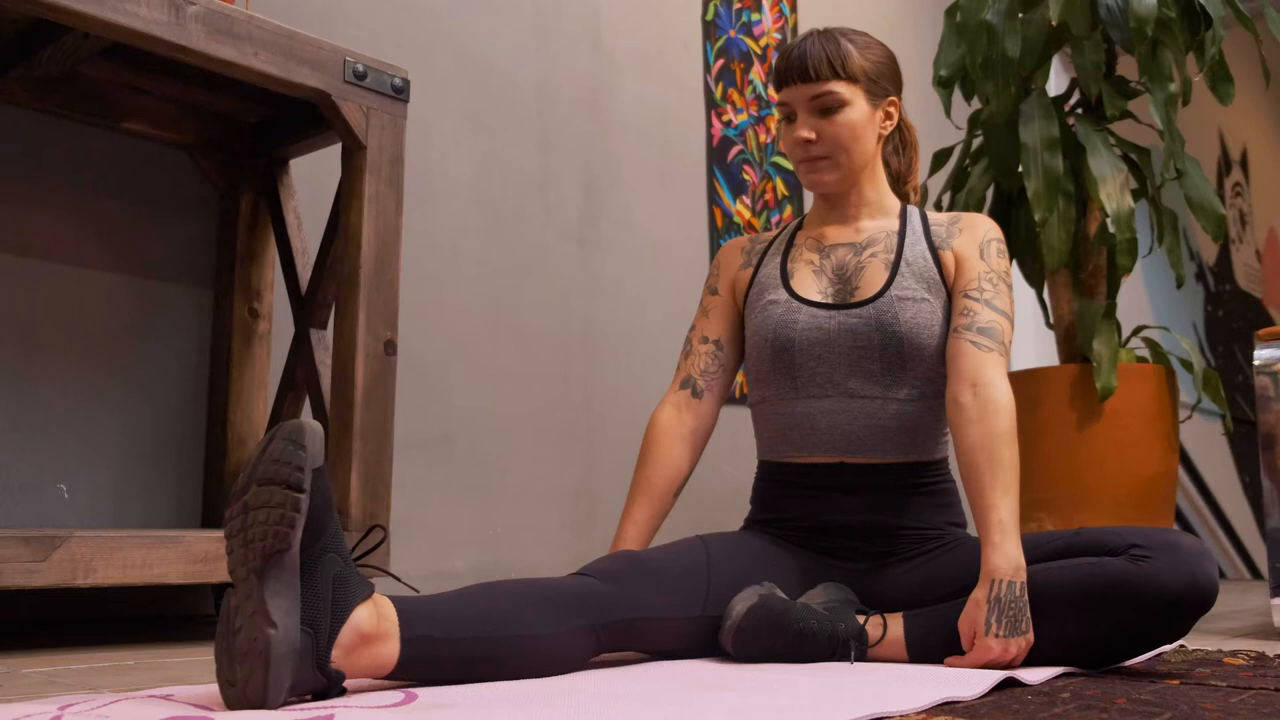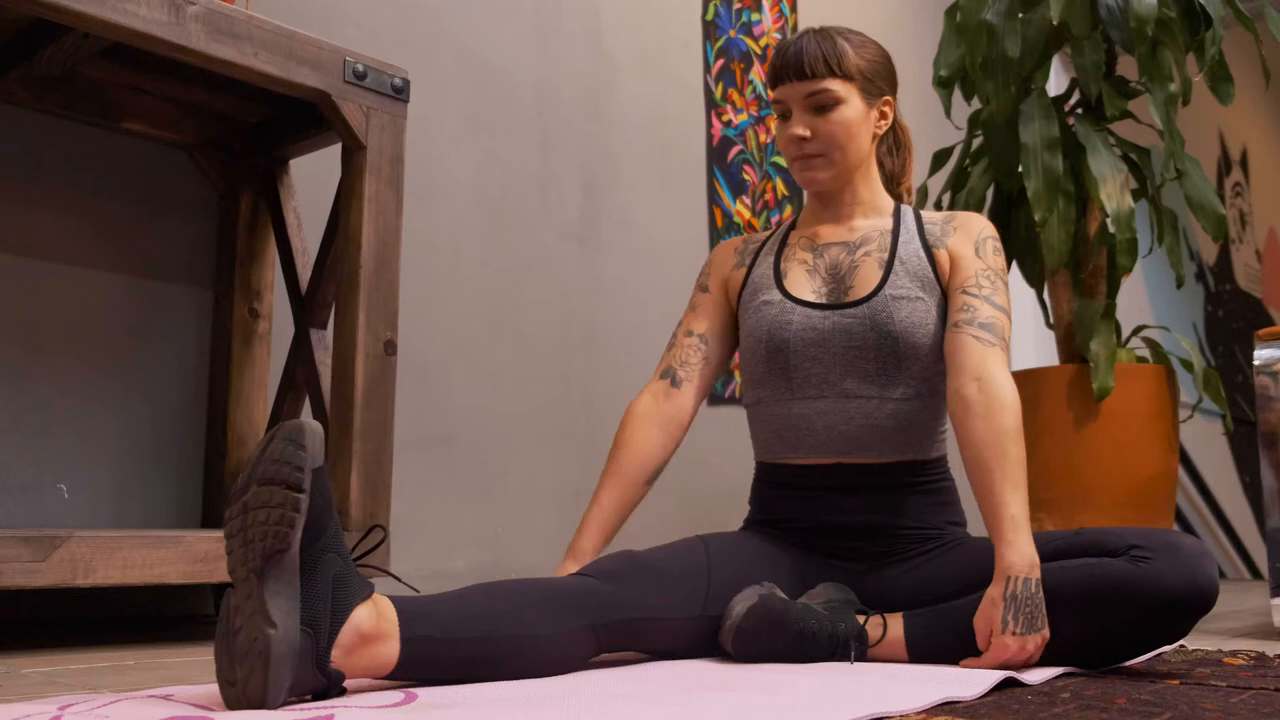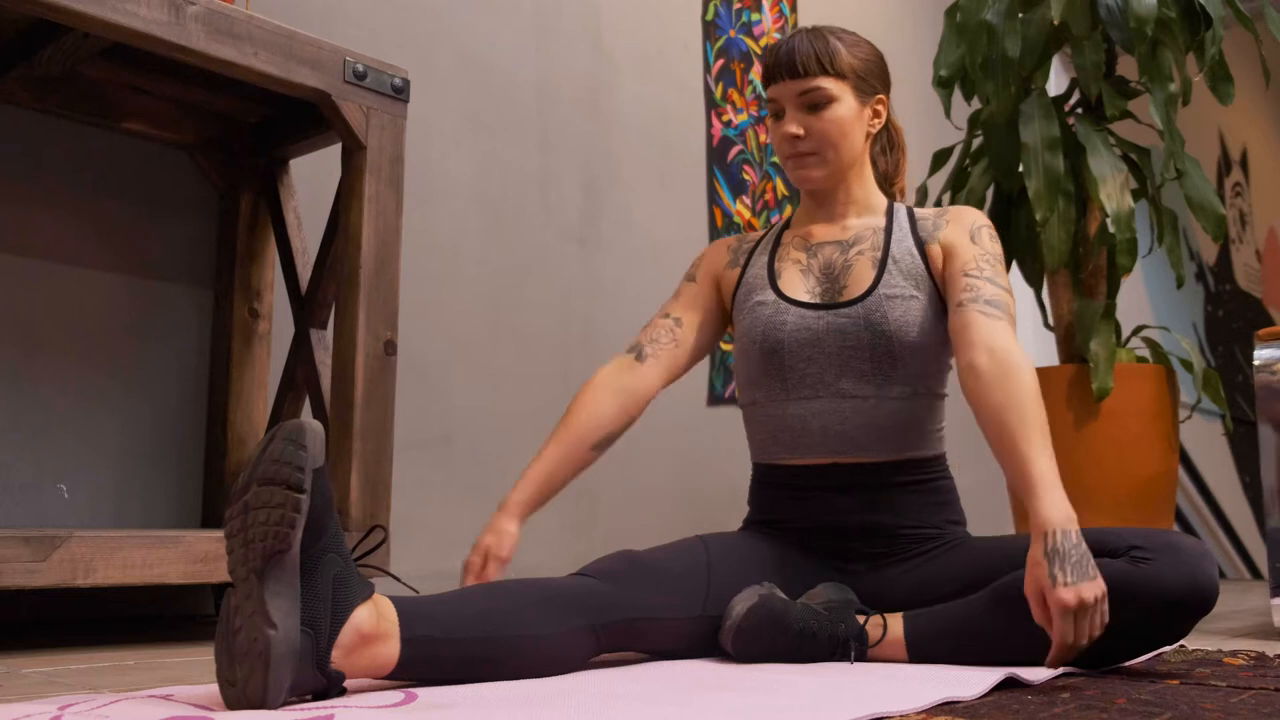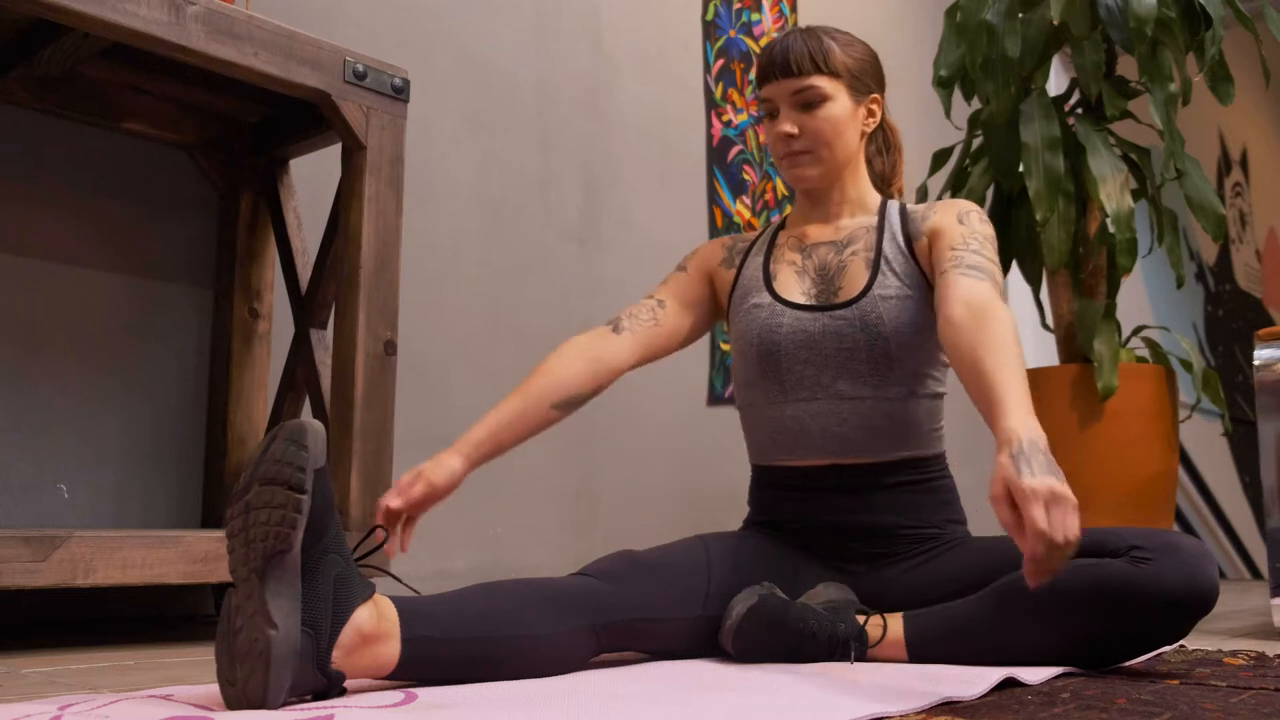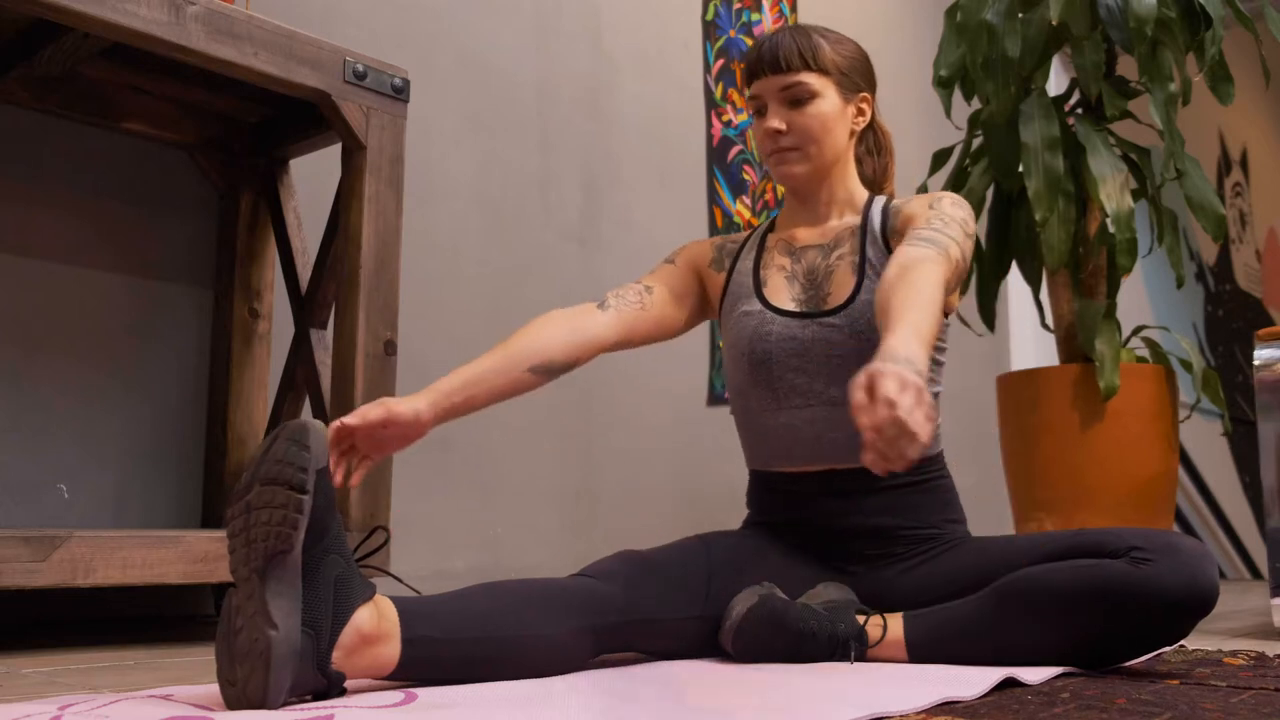
dt=0.2s
person 1, frame 1
left shoulder: (962, 241)
right shoulder: (745, 262)
left elbow: (980, 388)
right elbow: (686, 406)
left wrist: (1003, 568)
right wrist: (619, 555)
left hip: (920, 545)
right hip: (783, 543)
left knee: (1182, 571)
right knee: (614, 597)
left ankle: (858, 637)
right ankle: (350, 627)
person 1, frame 2
left shoulder: (956, 240)
right shoulder: (738, 263)
left elbow: (983, 383)
right elbow: (665, 398)
left wrist: (1018, 563)
right wrist: (580, 549)
left hip: (918, 546)
right hip: (781, 544)
left knee: (1182, 573)
right knee: (609, 595)
right ankle: (349, 627)
person 1, frame 3
left shoulder: (951, 235)
right shoulder: (732, 264)
left elbow: (995, 355)
right elbow: (632, 375)
left wrist: (1053, 516)
right wrist: (509, 511)
left hip: (918, 544)
right hip: (780, 543)
left knee: (1184, 573)
right knee: (611, 590)
right ankle: (349, 628)
person 1, frame 4
left shoulder: (945, 228)
right shoulder: (727, 262)
left elbow: (975, 314)
right elbow: (605, 350)
left wrist: (1022, 437)
right wrist: (458, 456)
left hip: (918, 542)
right hip: (780, 545)
left knee: (1182, 571)
right knee: (611, 591)
left ankle: (860, 637)
right ankle: (349, 628)
person 1, frame 5
left shoulder: (935, 218)
right shoulder: (716, 263)
left elbow: (910, 281)
right elbow: (584, 326)
left wrist: (899, 364)
right wrist: (424, 406)
left hip: (917, 545)
right hip: (778, 547)
left knee: (1182, 573)
right knee: (613, 591)
left ankle: (861, 638)
right ankle: (349, 628)
